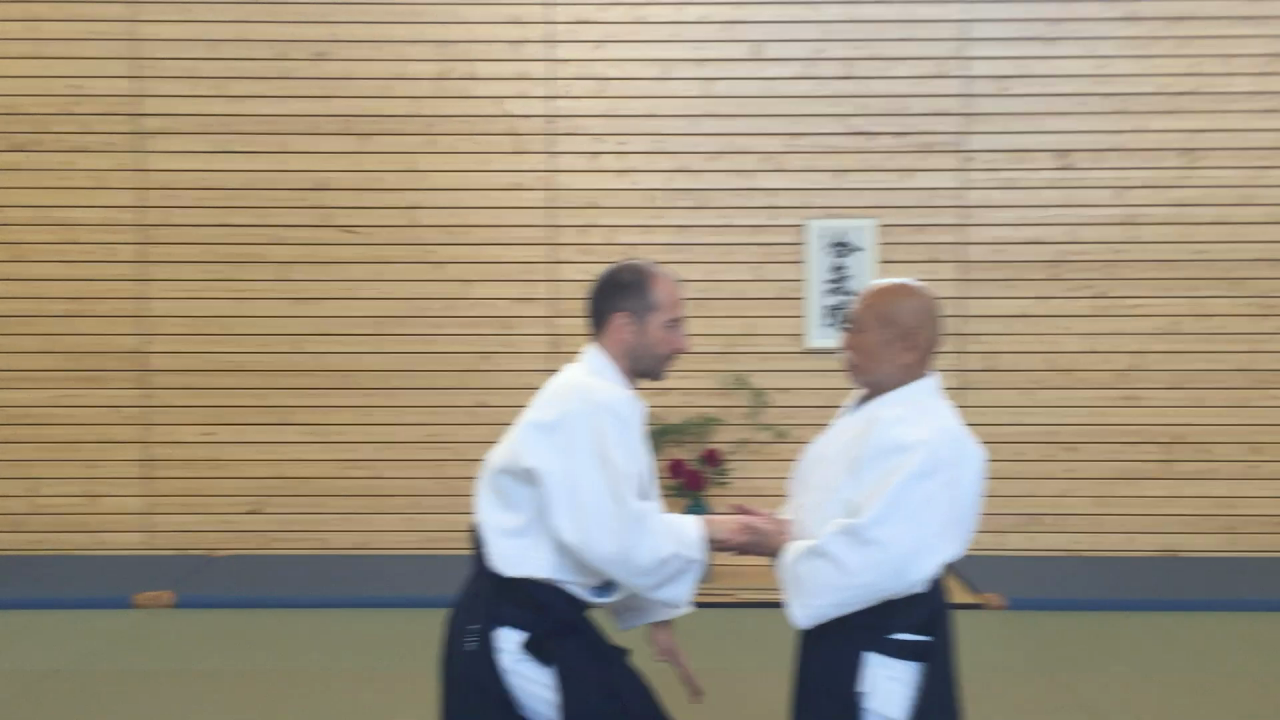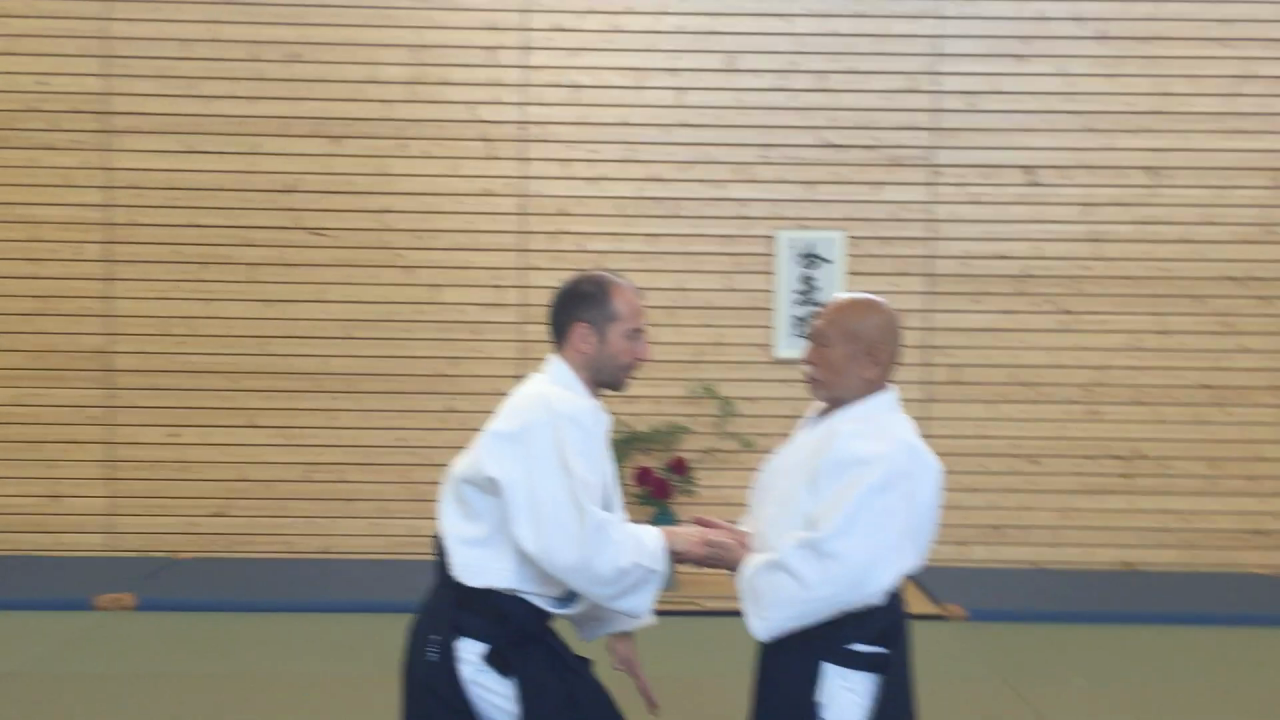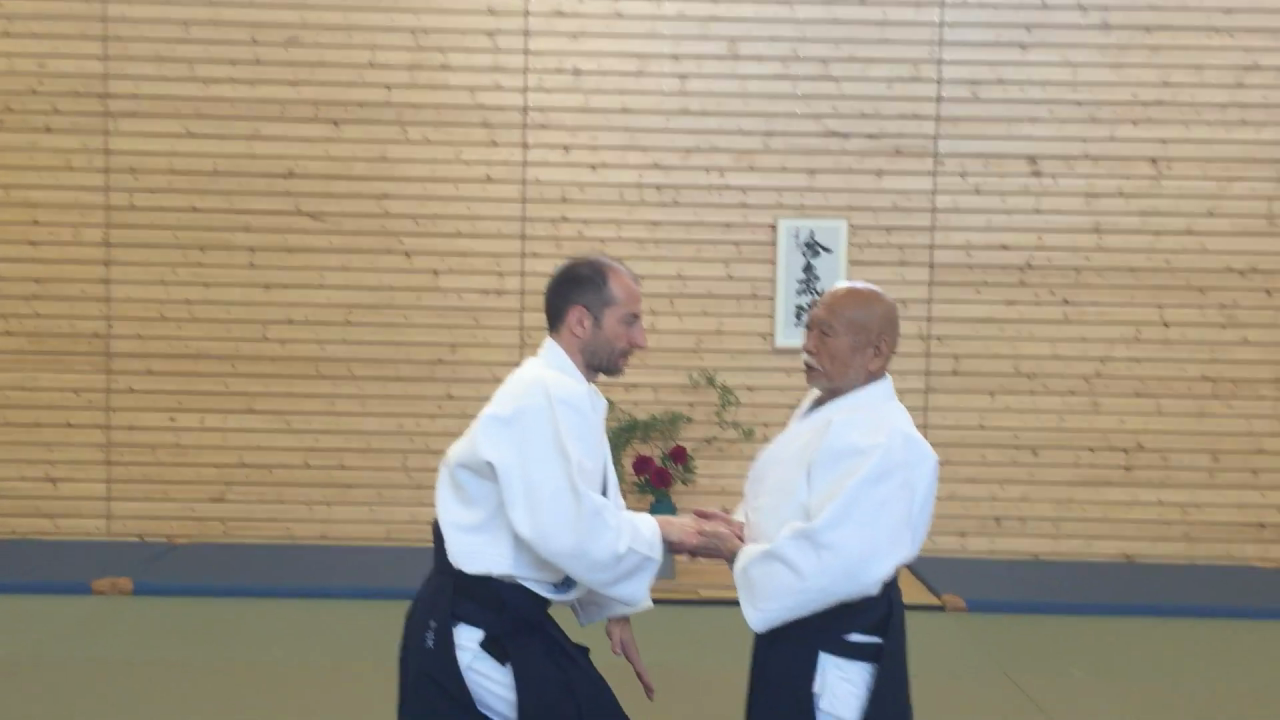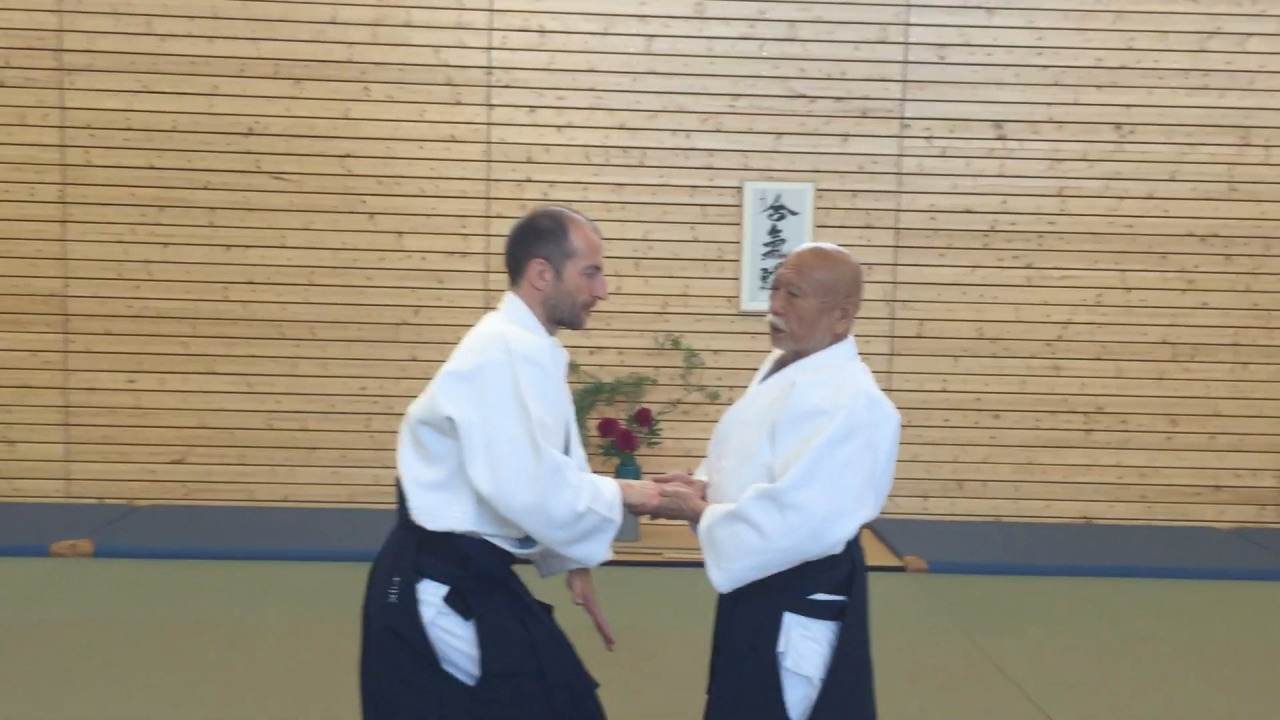
dt=0.2s
person 1, frame 1
left shoulder: (607, 399)
right shoulder: (587, 401)
left elbow: (627, 522)
right elbow: (611, 537)
left wrist: (654, 614)
right wrist: (701, 531)
left hip: (546, 626)
right hip: (516, 640)
person 1, frame 2
left shoulder: (570, 410)
right shoulder: (549, 411)
left elbow: (592, 532)
right elbow: (571, 547)
left wrist: (616, 625)
right wrist: (662, 542)
left hip: (508, 636)
right hip: (479, 648)
person 1, frame 3
left shoulder: (566, 394)
right shoulder: (544, 395)
left elbow: (588, 518)
right elbow: (568, 532)
left wrist: (612, 611)
right wrist: (658, 531)
left hip: (505, 623)
right hip: (475, 636)
person 1, frame 4
left shoulder: (530, 348)
right shoulder: (507, 349)
left elbow: (551, 474)
right elbow: (527, 489)
left wrist: (573, 564)
right wrist: (618, 495)
left hip: (467, 582)
right hip: (437, 590)
person 2, frame 1
left shoulder: (930, 437)
right shoulder: (868, 406)
left elbow: (882, 559)
left wrist: (782, 546)
right wrist: (786, 526)
left hip: (886, 645)
right hip: (840, 628)
person 2, frame 2
left shoulder: (889, 453)
right shoulder: (826, 421)
left elbow: (842, 572)
left wrist: (741, 560)
right wrist: (745, 539)
left hip: (843, 658)
right hip: (800, 643)
person 2, frame 3
left shoulder: (885, 441)
right shoulder: (821, 408)
left elbow: (837, 561)
left wrist: (737, 551)
right wrist: (741, 528)
left hip: (839, 646)
right hip: (796, 627)
person 2, frame 4
left shoulder: (848, 401)
right shoulder: (785, 367)
left elbow: (801, 522)
left wrist: (700, 512)
right wrist: (703, 488)
left hip: (804, 600)
right hip: (761, 589)
